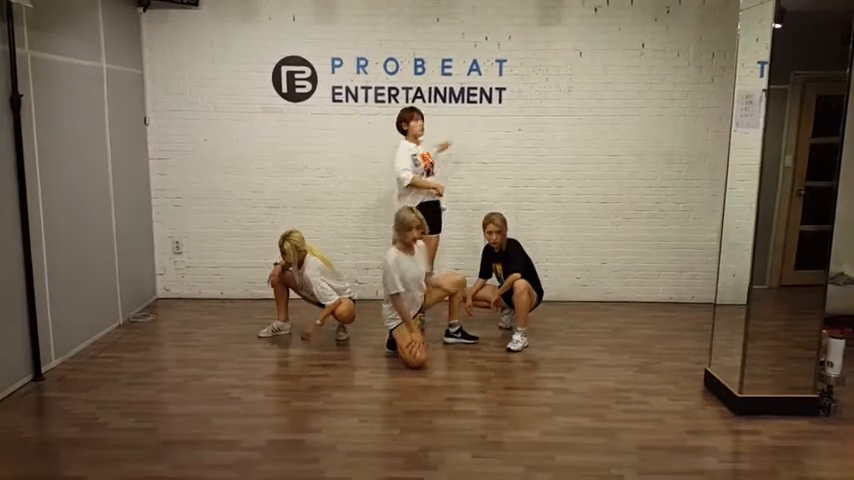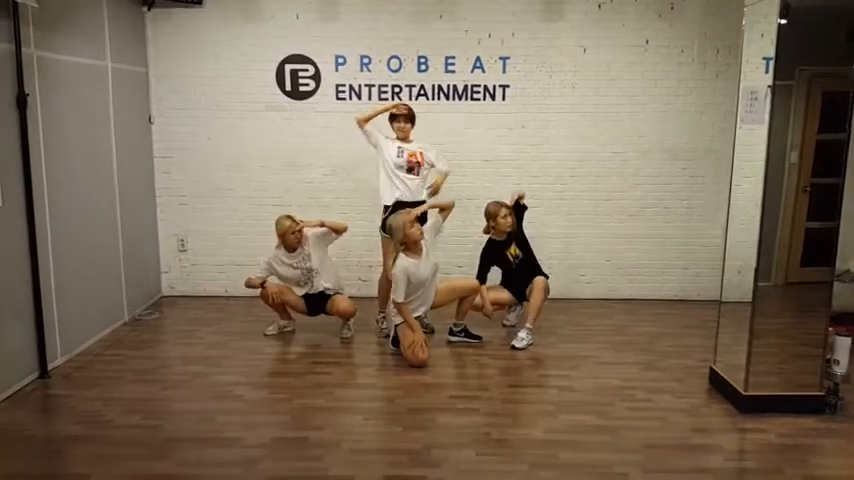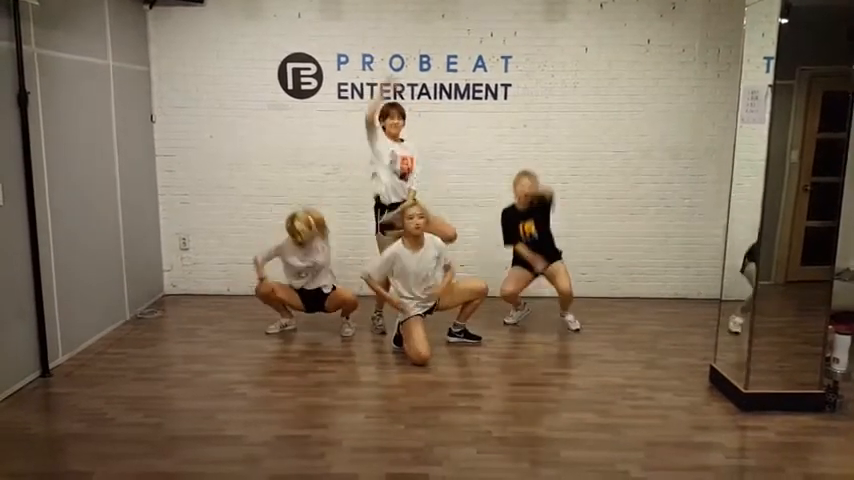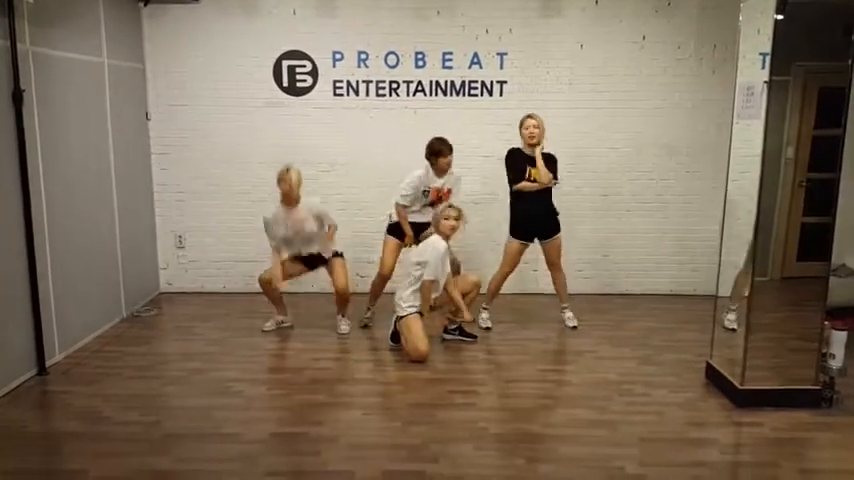
dt=0.7s
person 1, frame 1
left shoulder: (423, 148)
right shoulder: (403, 148)
right elbow: (406, 178)
left wrist: (439, 150)
right wrist: (434, 184)
left hip: (432, 206)
right hip: (412, 209)
left knee: (428, 265)
person 1, frame 2
left shoulder: (423, 148)
right shoulder: (384, 144)
left elbow: (442, 167)
right elbow: (360, 121)
left wrist: (439, 180)
right wrist: (387, 107)
left hip: (418, 208)
right hip: (394, 208)
right knee: (390, 270)
left ankle: (419, 314)
right ankle: (381, 316)
person 1, frame 3
left shoulder: (409, 148)
right shoulder: (378, 141)
left elbow: (413, 183)
right elbow: (369, 119)
left wrist: (411, 204)
right wrist: (380, 93)
left hip: (407, 204)
right hip: (387, 207)
left knee: (449, 234)
right ankle: (378, 314)
person 1, frame 4
left shoulder: (452, 179)
right shoulder: (418, 177)
right elbow: (400, 205)
left wrist: (430, 231)
right wrist: (408, 233)
left hip: (425, 226)
right hip: (401, 223)
right knee: (385, 272)
right ankle: (369, 310)
person 2, frame 1
left shoulder: (513, 247)
right shoulder: (488, 250)
left elbow: (516, 275)
right elbow: (483, 277)
left wrist: (498, 294)
right wrist: (469, 296)
left hip: (530, 294)
right hip: (507, 293)
left knee: (520, 284)
right knee: (466, 294)
left ankle: (521, 335)
right ankle: (508, 310)
person 2, frame 2
left shoulder: (515, 226)
right shoulder: (489, 249)
left elbow: (520, 196)
right elbow: (481, 279)
left wrist: (516, 198)
right wrist: (486, 302)
left hip: (532, 284)
right hip: (511, 288)
left knee: (540, 282)
right knee: (475, 302)
left ankle: (527, 332)
right ankle: (514, 306)
person 2, frame 3
left shoulder: (540, 204)
right shoulder: (508, 214)
left elbow: (550, 195)
right elbow: (516, 244)
left wrist: (538, 191)
right wrist: (535, 260)
left hip: (550, 258)
right hip: (524, 262)
left knee: (565, 290)
right knee: (507, 292)
left ankle: (566, 313)
right ankle: (520, 307)
person 2, frame 4
left shoulder: (548, 159)
right shoulder: (513, 155)
left elbow: (545, 180)
right elbow: (516, 185)
left wrist: (538, 154)
right wrist: (542, 185)
left hip: (547, 221)
right hip: (521, 221)
left knee: (556, 268)
right knee: (505, 271)
left ankle: (565, 310)
right ankle: (484, 310)
person 3, frame 1
left shoulder: (420, 246)
right shoulder: (392, 259)
left elbow: (423, 277)
right elbow: (396, 299)
left wrist: (438, 284)
right wrist: (414, 331)
left hip: (418, 300)
right hip: (398, 314)
left knee: (459, 280)
right knee: (417, 360)
left ankle: (453, 330)
right ankle: (397, 338)
person 3, frame 2
left shoulder: (427, 235)
right shoulder: (402, 266)
left elbow: (450, 205)
right elbow: (399, 304)
left wrist: (427, 205)
right wrist: (417, 331)
left hip: (429, 295)
right hip: (407, 311)
left knee: (473, 286)
right knee: (419, 359)
left ankle: (457, 330)
right ankle: (400, 335)
person 3, frame 3
left shoulder: (435, 243)
right shoulder: (393, 252)
left elbow: (448, 268)
right elbow: (369, 277)
left wrist: (445, 285)
right wrist: (389, 298)
left hip: (434, 296)
right hip: (409, 307)
left knee: (480, 288)
right knee: (421, 357)
left ankle: (457, 330)
right ankle: (403, 332)
person 3, frame 4
left shoulder: (445, 244)
right shoulder: (436, 245)
left elbow: (449, 280)
right elbow: (426, 284)
left wrist: (463, 309)
right wrist: (426, 314)
left hip: (430, 297)
right hip: (410, 302)
left knee: (473, 281)
right knee: (420, 353)
left ankle: (452, 327)
right ankle: (400, 327)
person 4, frame 1
left shoulder: (311, 271)
right shoulder: (299, 256)
left elbow: (334, 301)
right elbow: (287, 262)
left wrist: (315, 324)
right wrist: (279, 266)
left hip: (340, 297)
right hip: (318, 293)
left knee: (343, 314)
right knee: (279, 275)
left ankle: (343, 325)
right ankle: (282, 322)
person 4, frame 2
left shoulder: (313, 238)
right shoulder: (275, 259)
left elbow: (343, 228)
right elbow: (249, 282)
left wrist: (319, 223)
right wrist: (265, 284)
left hip: (328, 295)
right hip: (304, 300)
left knee: (347, 309)
right knee: (267, 293)
left ankle: (347, 321)
right ankle: (285, 321)
person 4, frame 3
left shoulder: (320, 237)
right shoulder: (285, 246)
left elbow: (319, 219)
right elbow: (259, 259)
right wrist: (262, 279)
left hip: (325, 293)
right hip: (300, 295)
left knee: (350, 299)
right knee: (262, 290)
left ankle: (345, 318)
right ankle: (287, 318)
person 4, frame 4
left shoulder: (313, 207)
right shoulder: (273, 217)
left elbow: (332, 226)
right elbow: (276, 247)
left wrist: (329, 240)
right wrist: (277, 266)
left hip: (327, 252)
right hip: (301, 256)
left knee: (341, 289)
right knee: (265, 279)
left ankle: (342, 317)
right ankle: (282, 317)
